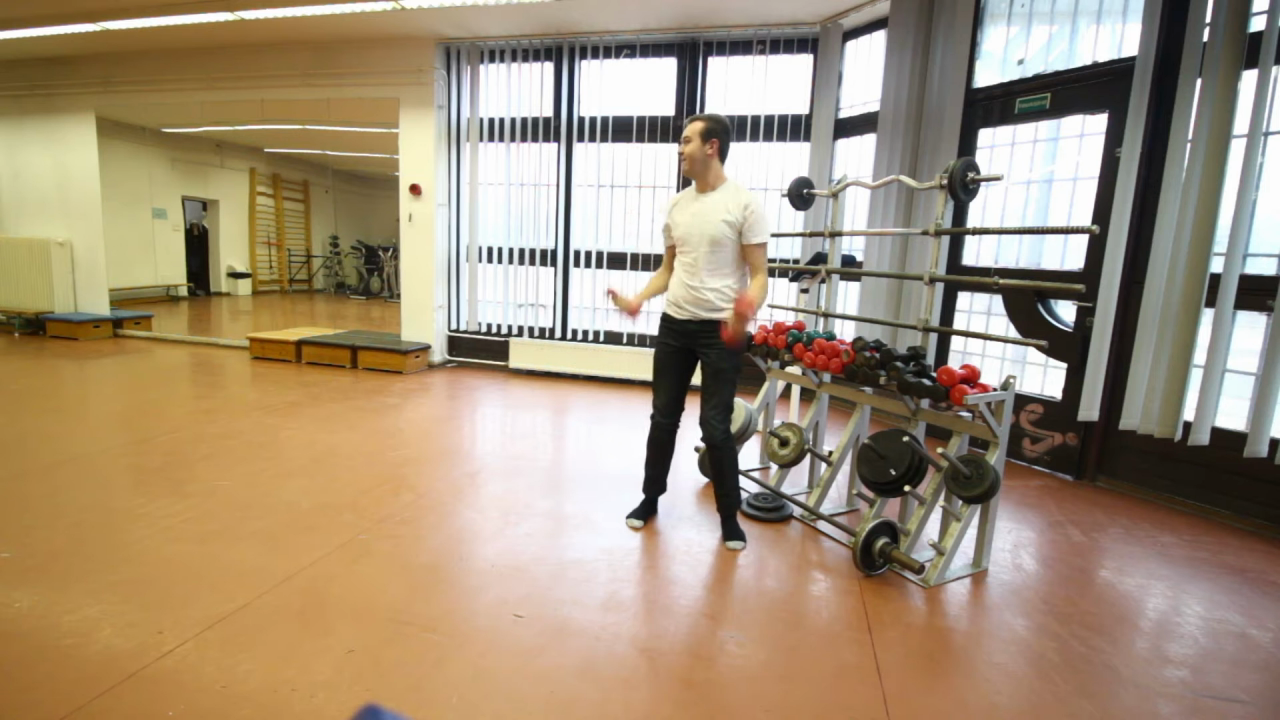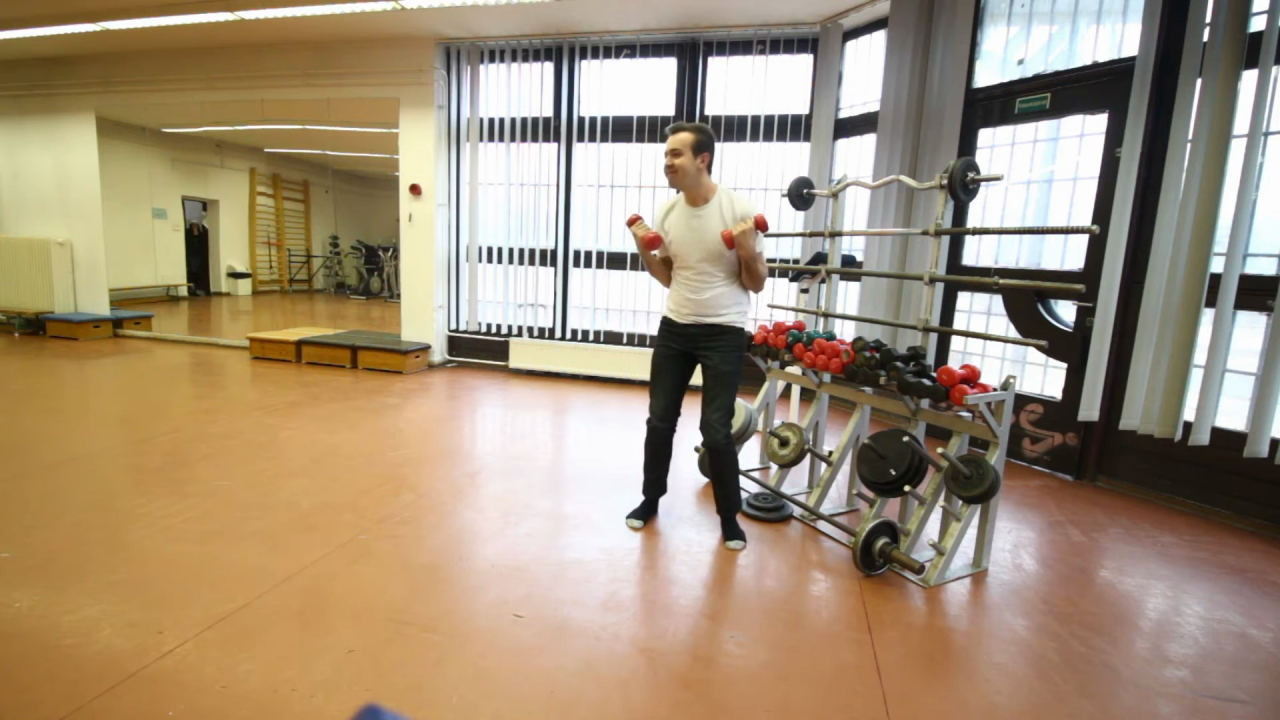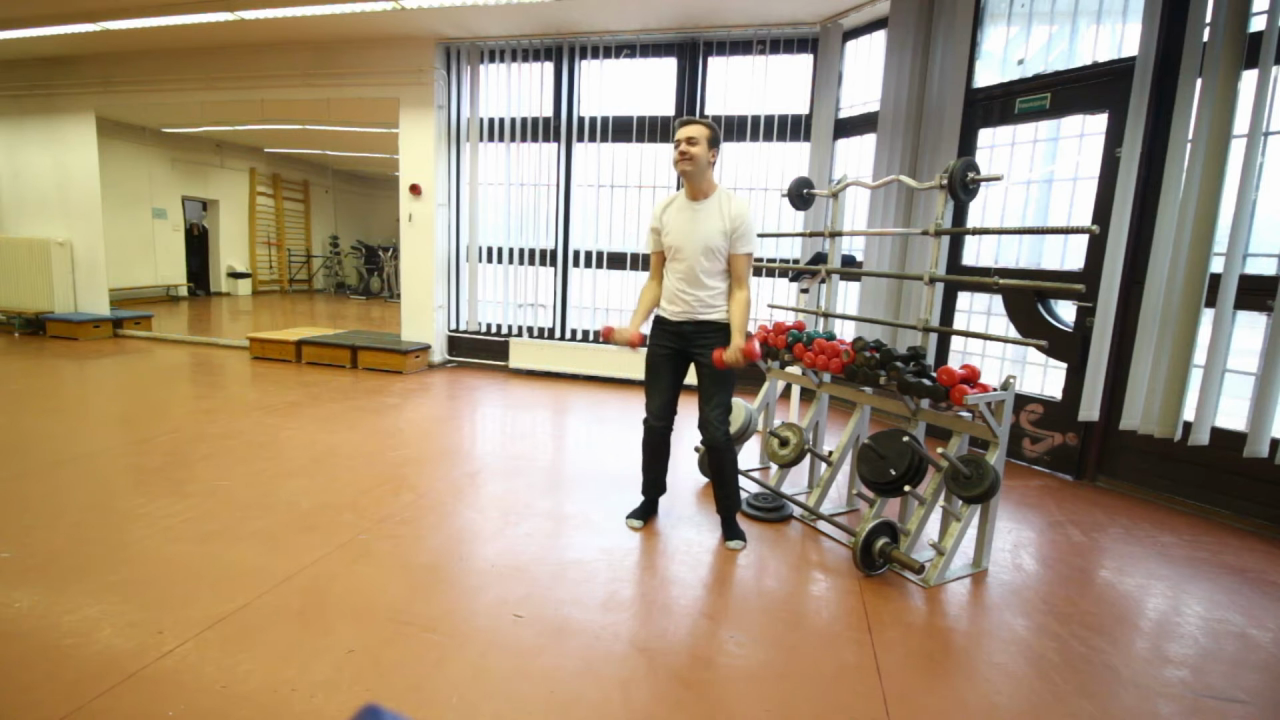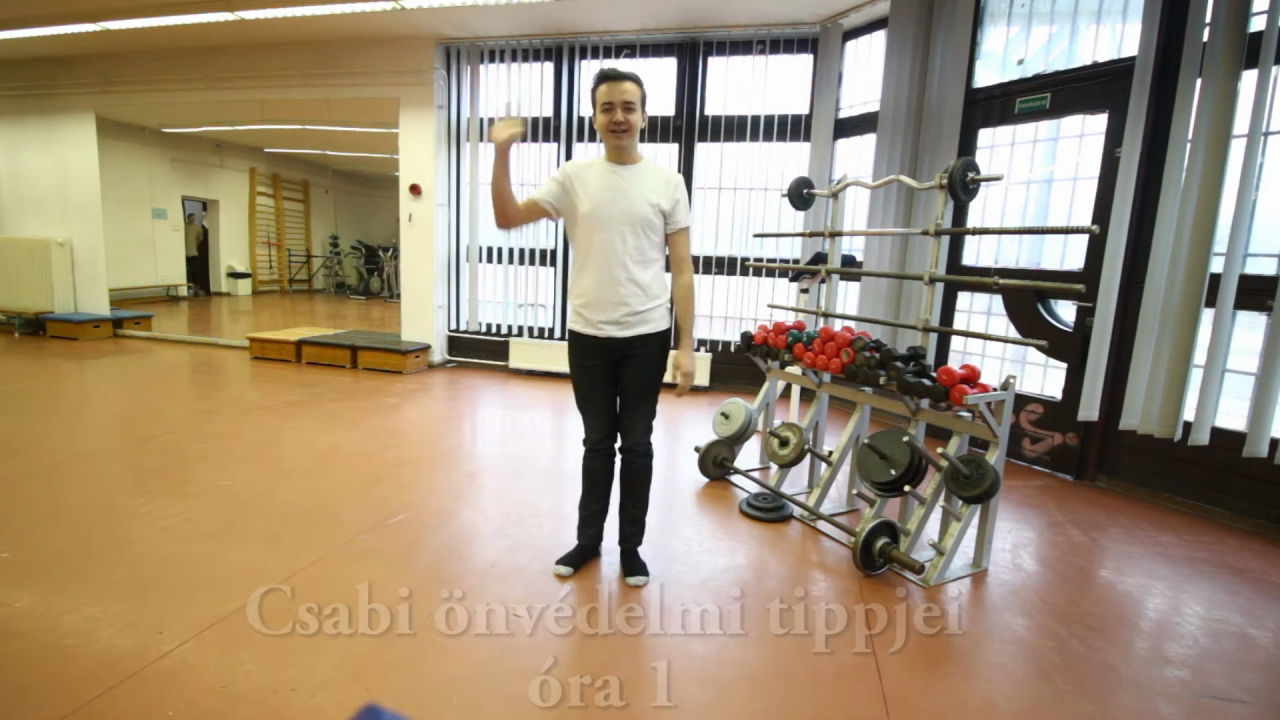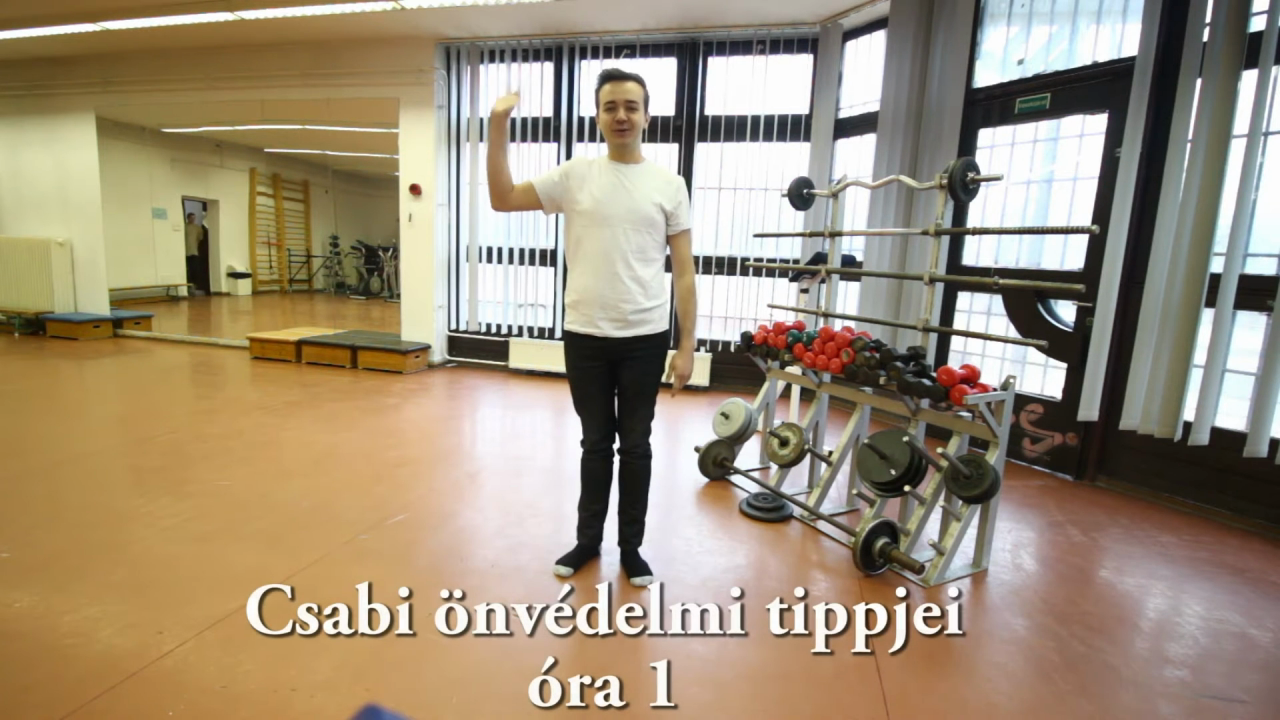
dt=0.7s
person 1, frame 1
left shoulder: (743, 204)
right shoulder: (677, 204)
left elbow: (758, 276)
left wrist: (746, 315)
right wrist: (639, 298)
left hip: (720, 330)
right hip: (675, 325)
left knee: (715, 427)
right knee: (663, 417)
left ankle: (729, 516)
right ankle: (650, 497)
person 1, frame 2
left shoulder: (738, 209)
right shoulder: (667, 213)
left elbow: (756, 284)
left wrist: (747, 250)
right wrist: (646, 251)
left hip: (723, 332)
right hip: (674, 327)
left knee: (715, 430)
right knee: (660, 420)
left ankle: (729, 516)
right ankle: (650, 499)
person 1, frame 3
left shoulder: (734, 211)
right shoulder: (664, 211)
left elbow: (739, 285)
right elbow: (656, 278)
left wrist: (737, 338)
right wrist: (635, 323)
left hip: (712, 330)
right hip: (668, 327)
left knee: (714, 428)
right knee: (657, 420)
left ankle: (729, 516)
right ankle: (650, 499)
person 1, frame 4
left shoulder: (667, 182)
right shoulder: (574, 176)
left elbow: (681, 268)
right elbow: (507, 218)
left wrist: (686, 346)
right wrist: (502, 153)
left hip: (646, 336)
right hip: (588, 335)
left knee: (636, 443)
right knee: (597, 442)
left ankle: (631, 547)
right ankle: (588, 540)
person 1, frame 5
left shoulder: (668, 184)
right shoulder: (575, 174)
left elbow: (682, 270)
right elbow: (503, 198)
left wrist: (686, 345)
right wrist: (497, 132)
left hip: (644, 338)
right hip: (585, 334)
left knee: (635, 445)
right knee: (595, 443)
left ankle: (631, 547)
right ankle: (588, 540)
